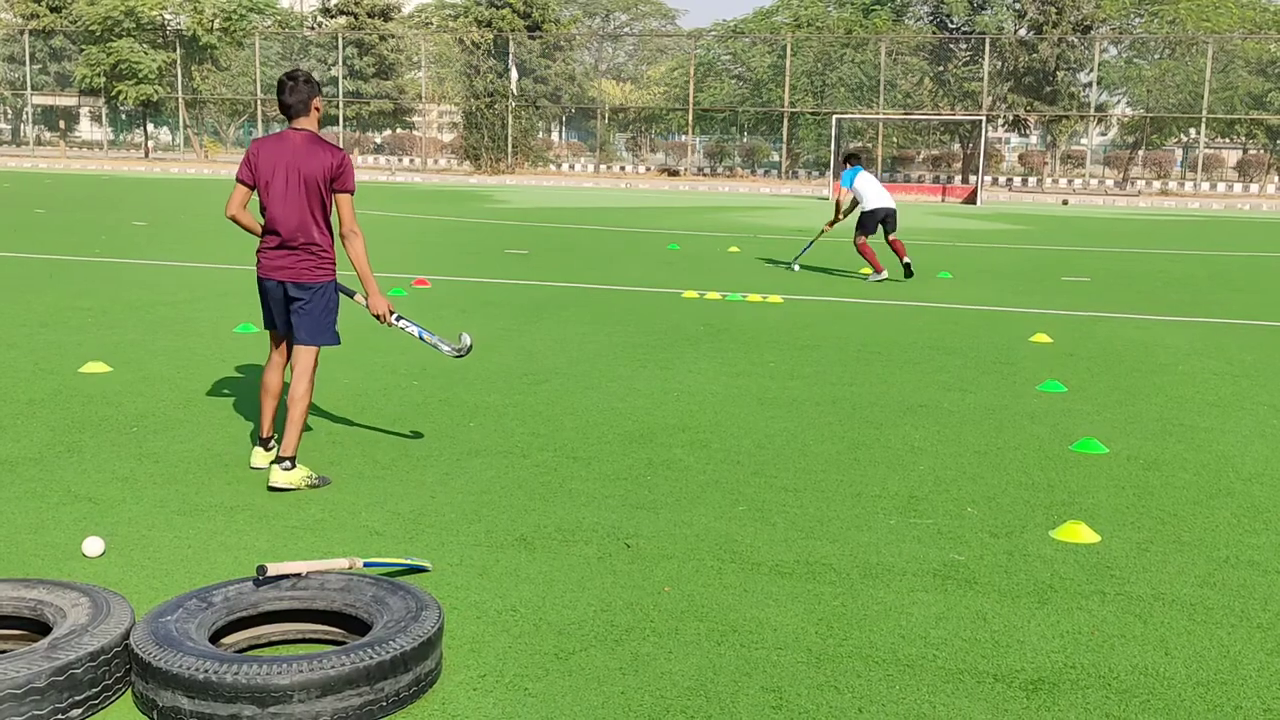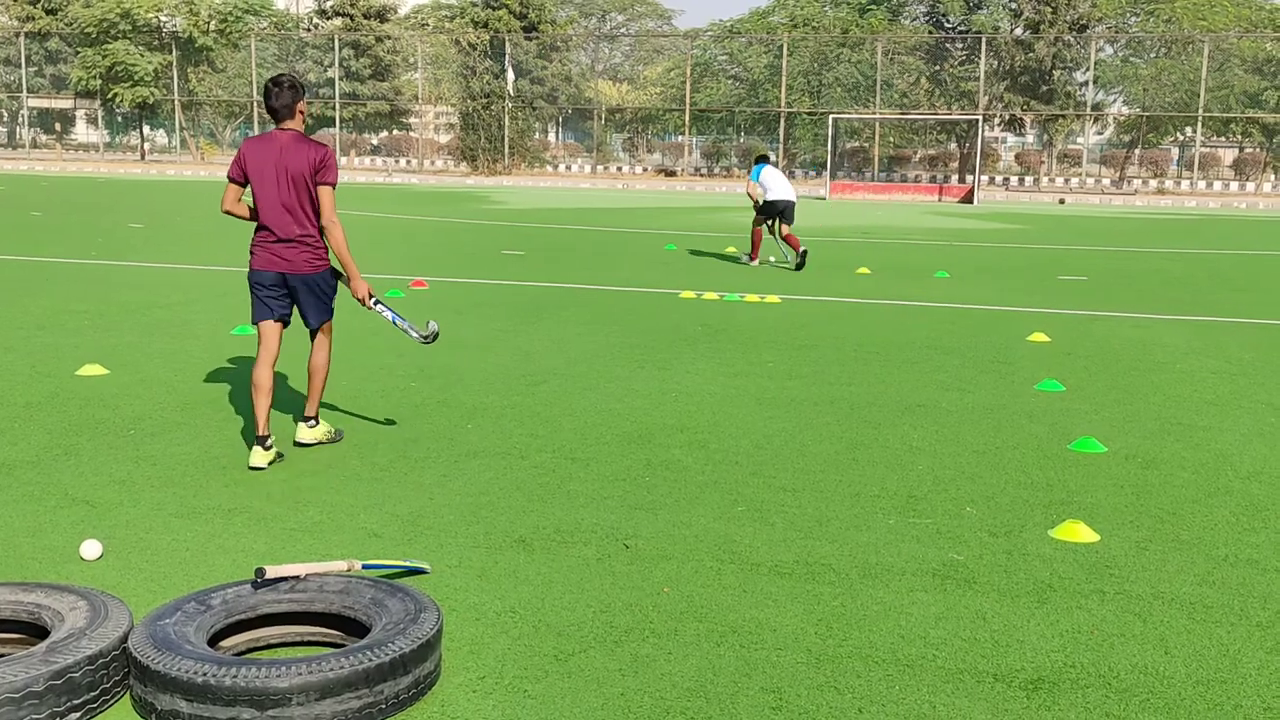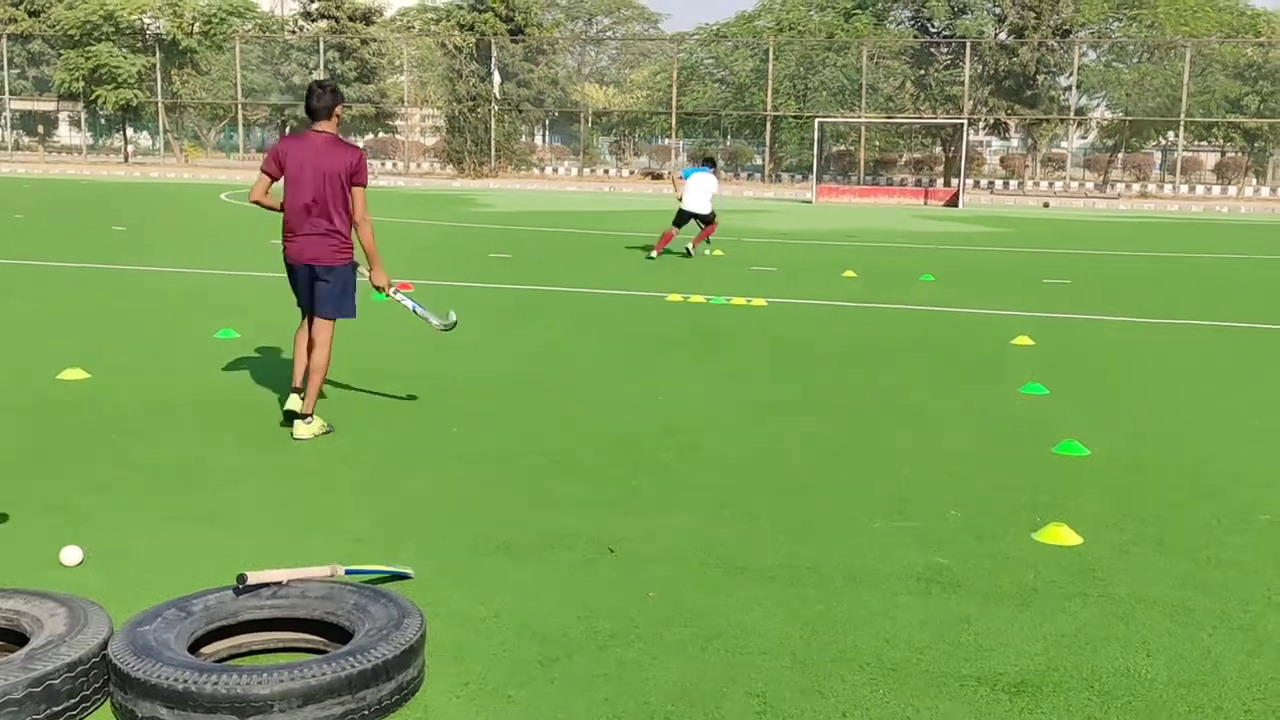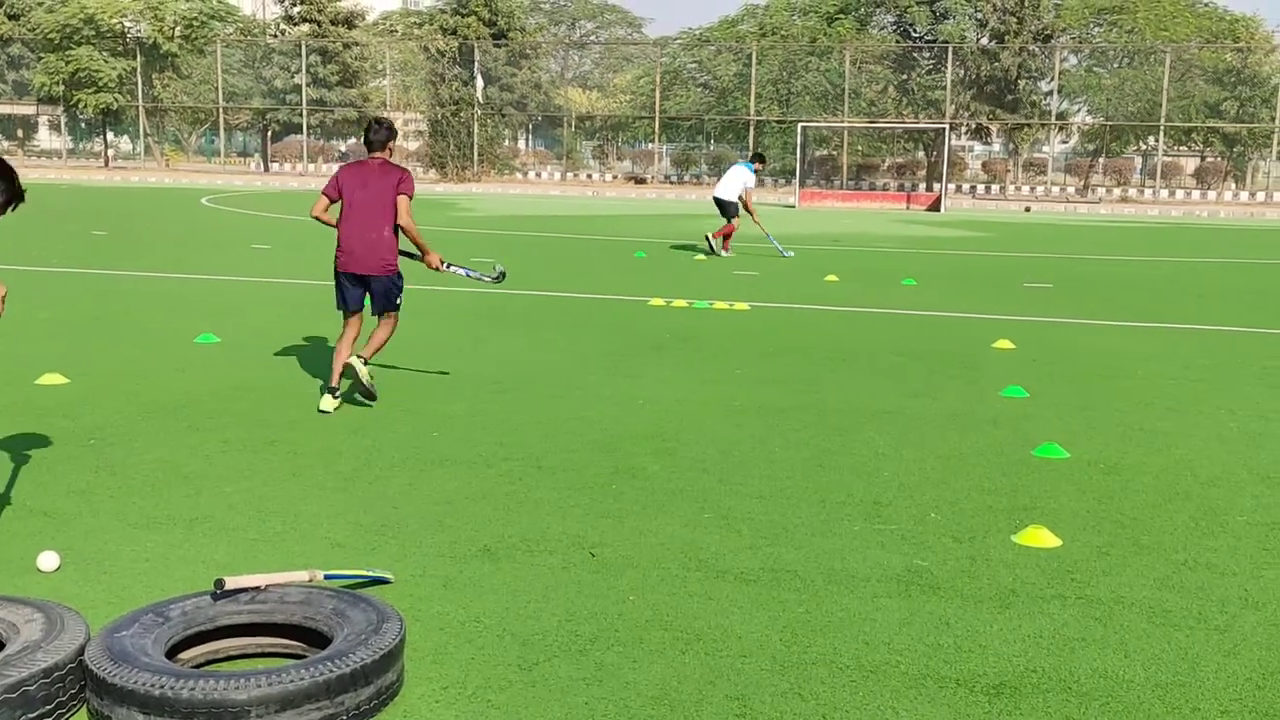
dt=0.5s
person 1, frame 1
left shoulder: (259, 149)
right shoulder: (334, 158)
left elbow: (234, 209)
right elbow: (349, 231)
right wrist: (373, 292)
left hip: (270, 270)
right hip: (314, 274)
left knee: (277, 356)
right knee: (303, 368)
left ankle: (263, 444)
right ankle: (286, 465)
person 1, frame 2
left shoulder: (249, 148)
right shoulder: (319, 153)
left elbow: (229, 204)
right elbow: (329, 220)
right wrist: (354, 275)
left hip: (264, 264)
right hip: (310, 263)
left knee: (267, 350)
right knee: (321, 337)
left ankle: (262, 442)
right ankle: (310, 423)
person 1, frame 3
left shoulder: (284, 147)
right shoulder: (352, 155)
left elbow: (257, 196)
right elbow: (360, 218)
right wrist: (375, 267)
left hip: (295, 253)
right hip: (335, 256)
left knee: (307, 322)
right knee: (322, 333)
left ankle: (295, 394)
right ankle: (306, 418)
person 1, frame 4
left shoulder: (345, 171)
right shoulder: (400, 175)
left elbow: (317, 211)
right elbow: (403, 220)
right wrist: (426, 253)
left hip: (346, 262)
right hip: (382, 263)
left knee: (351, 326)
right knee: (389, 321)
left ankle: (331, 392)
right ankle: (361, 361)
